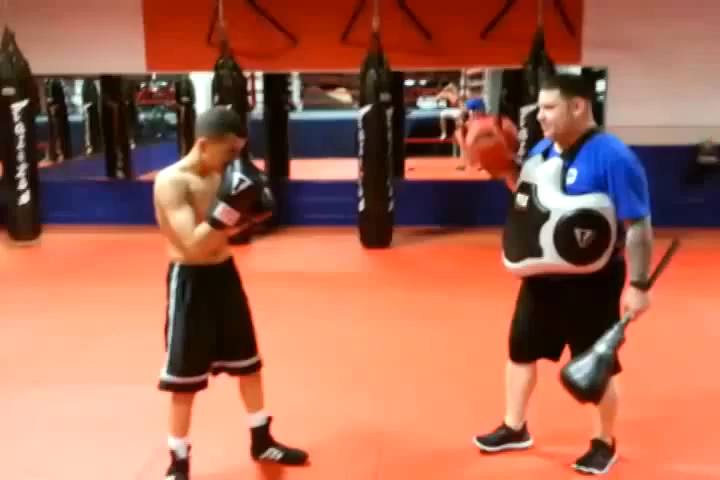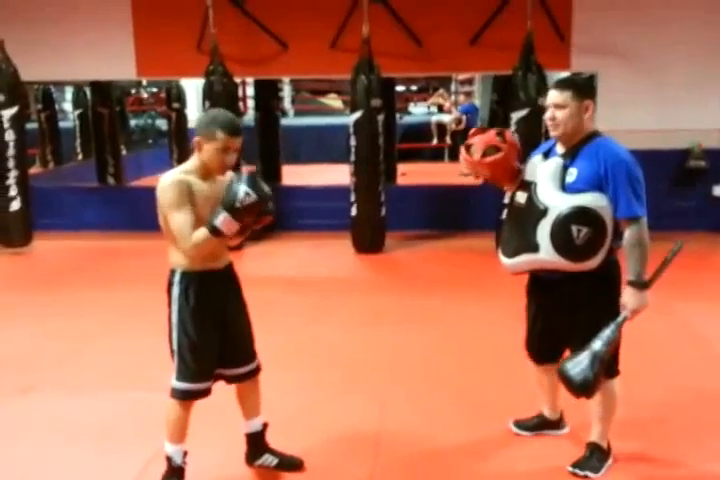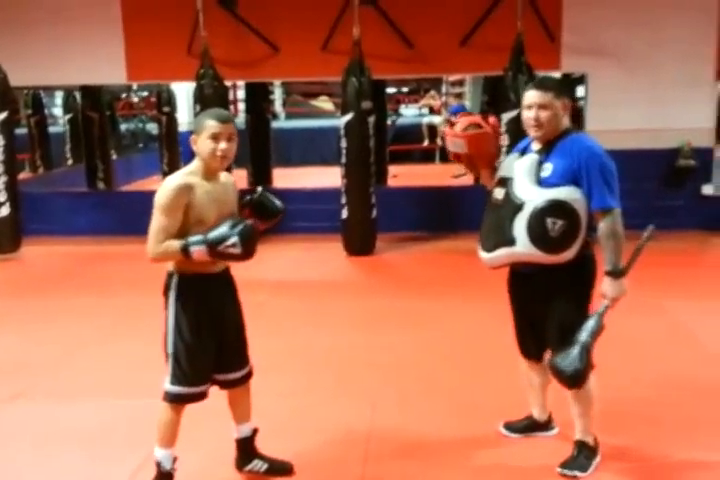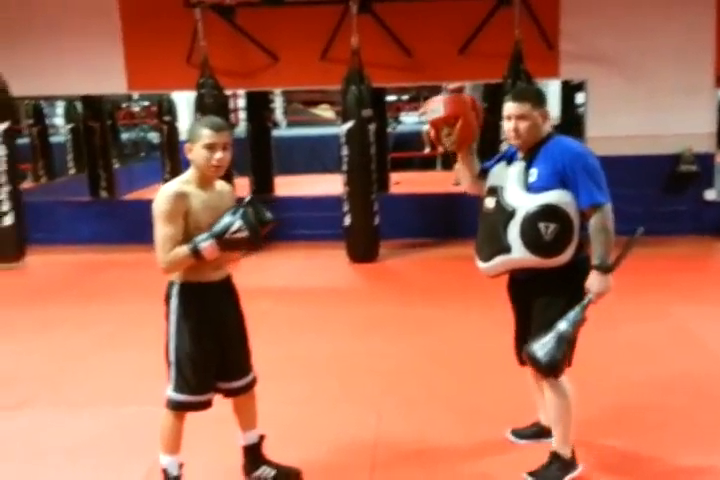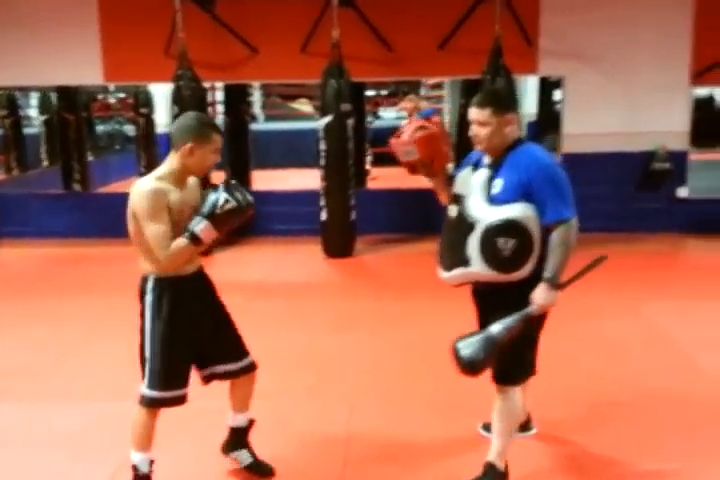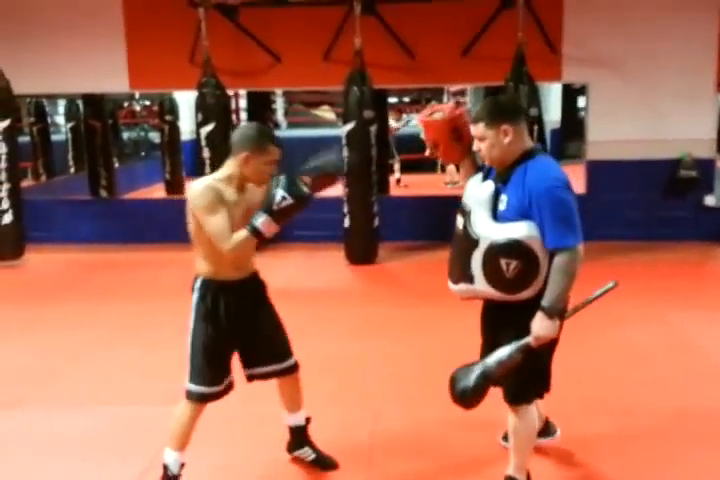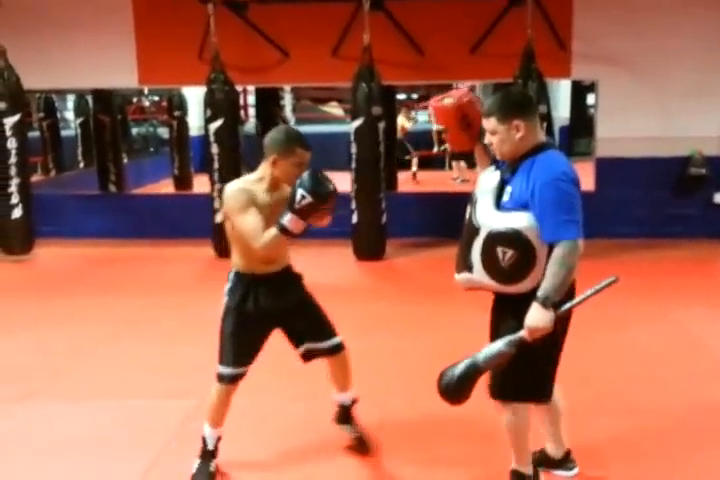
dt=0.3s
person 1, frame 1
left shoulder: (612, 157)
right shoulder: (542, 150)
left elbow: (637, 225)
right elbow: (525, 197)
left wrist: (638, 285)
right wrist: (502, 167)
left hip: (592, 281)
right hip: (543, 276)
right knee: (521, 349)
left ankle: (603, 442)
right ankle: (515, 428)
person 1, frame 2
left shoulder: (612, 159)
right shoulder: (543, 152)
left elbow: (635, 227)
right elbow: (529, 200)
left wrist: (636, 284)
right wrist: (503, 175)
left hip: (590, 282)
right hip: (545, 276)
right knee: (541, 352)
left ankle: (599, 445)
right ankle: (551, 415)
person 1, frame 3
left shoulder: (585, 154)
right shoulder: (522, 150)
left elbow: (609, 218)
left wrist: (613, 273)
left hip: (567, 274)
right hip: (524, 270)
right knee: (530, 350)
left ankle: (585, 442)
right ankle: (538, 416)
person 1, frame 4
left shoulder: (569, 155)
right shoulder: (509, 155)
left elbow: (600, 214)
right elbow: (476, 186)
left wrist: (600, 268)
right wrist: (461, 147)
left hip: (562, 276)
right hip: (523, 274)
right ankle: (547, 422)
person 1, frame 5
left shoulder: (537, 165)
right shoulder: (477, 159)
left elbow: (565, 227)
right elbow: (451, 197)
left wrist: (550, 283)
right wrist: (434, 169)
left hip: (522, 288)
right hip: (487, 283)
left knee: (507, 374)
right knee: (506, 363)
right ankle: (518, 419)
person 1, frame 6
left shoulder: (544, 182)
right shoulder: (495, 168)
left elbow: (570, 252)
right elbow: (475, 198)
left wrist: (549, 312)
left hip: (530, 306)
right hip: (497, 298)
left knee: (517, 390)
right knee: (505, 373)
right ankle: (538, 424)
person 1, frame 7
left shoulder: (552, 172)
right shoulder: (511, 164)
left elbow: (570, 246)
left wrist: (543, 304)
left hip: (530, 302)
right hip: (511, 293)
left knee: (510, 391)
right knee: (534, 383)
person 2, frame 1
left shoulder: (221, 174)
right shoulder: (171, 182)
right elbow: (194, 243)
left wrist: (248, 212)
right wrist: (227, 206)
left hip: (225, 273)
right hip: (190, 282)
left knee: (248, 363)
right knee: (185, 379)
left ankle: (262, 441)
person 2, frame 2
left shoulder: (224, 180)
right shoulder: (174, 185)
right elbow: (192, 248)
left wrist: (249, 219)
right wrist: (229, 213)
left hip: (225, 279)
right hip: (191, 287)
left knee: (246, 369)
right knee: (187, 385)
left ankle: (257, 448)
person 2, frame 3
left shoulder: (229, 182)
right shoulder: (177, 188)
right elbow: (155, 250)
left wrist: (254, 223)
right wrist: (207, 245)
left hip: (223, 285)
right hip: (189, 291)
left knee: (239, 375)
right knee: (180, 388)
person 2, frame 4
left shoulder: (226, 191)
right shoulder: (173, 197)
right elbow: (167, 262)
left wrist: (249, 231)
right wrist: (214, 239)
left hip: (224, 293)
right hip: (190, 300)
left knee: (243, 383)
right knee: (182, 396)
person 2, frame 5
left shoulder: (193, 184)
right shoulder: (149, 192)
right elbow: (169, 255)
left wrist: (223, 216)
right wrist: (209, 219)
left hip: (198, 285)
right hip: (164, 294)
left knee: (243, 365)
right knee: (155, 395)
left ankle: (236, 443)
person 2, frame 6
left shoulder: (257, 186)
right shoulder: (205, 192)
right elbow: (229, 249)
right wrist: (271, 216)
left hip: (250, 287)
right hip: (213, 296)
left knee: (288, 369)
right knee: (199, 393)
left ankle: (299, 441)
person 2, frame 7
left shoulder: (297, 181)
right shoulder: (237, 193)
left elbow: (321, 219)
right elbow: (262, 246)
left wrist: (320, 207)
right wrist: (296, 214)
left hip: (285, 281)
right hip: (247, 288)
left knee: (334, 350)
right knee: (227, 378)
left ankle: (345, 416)
